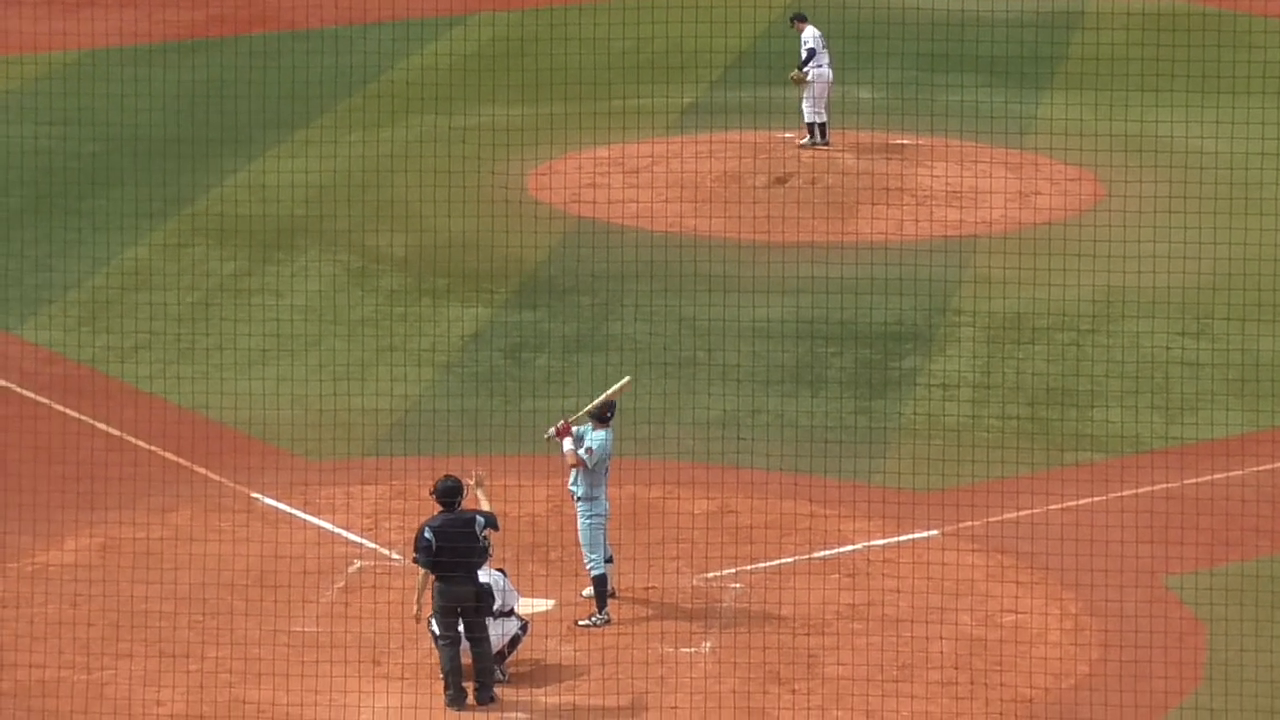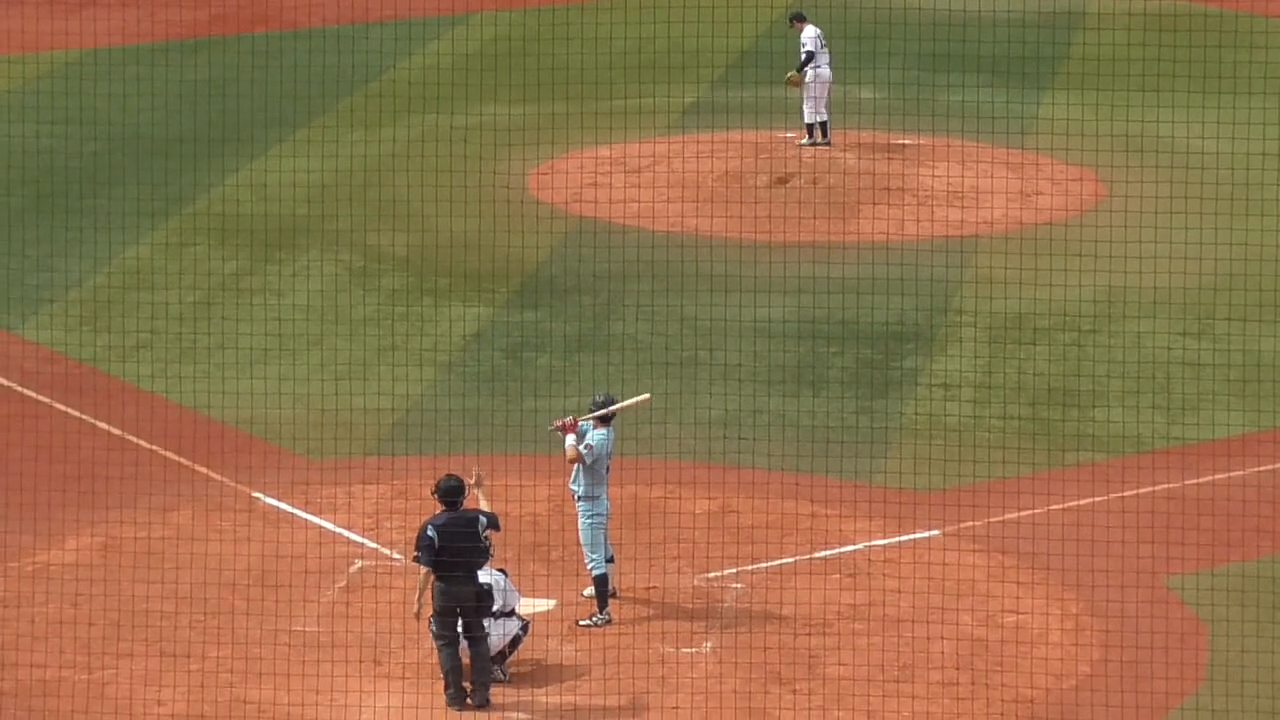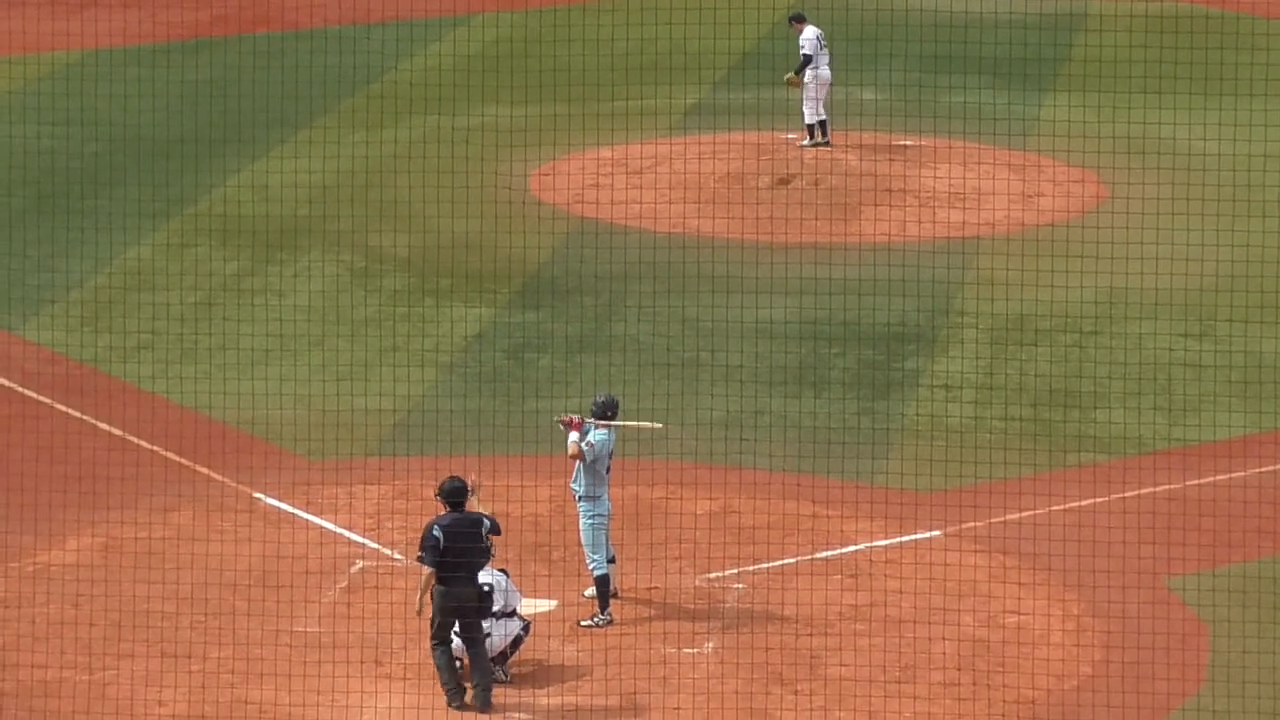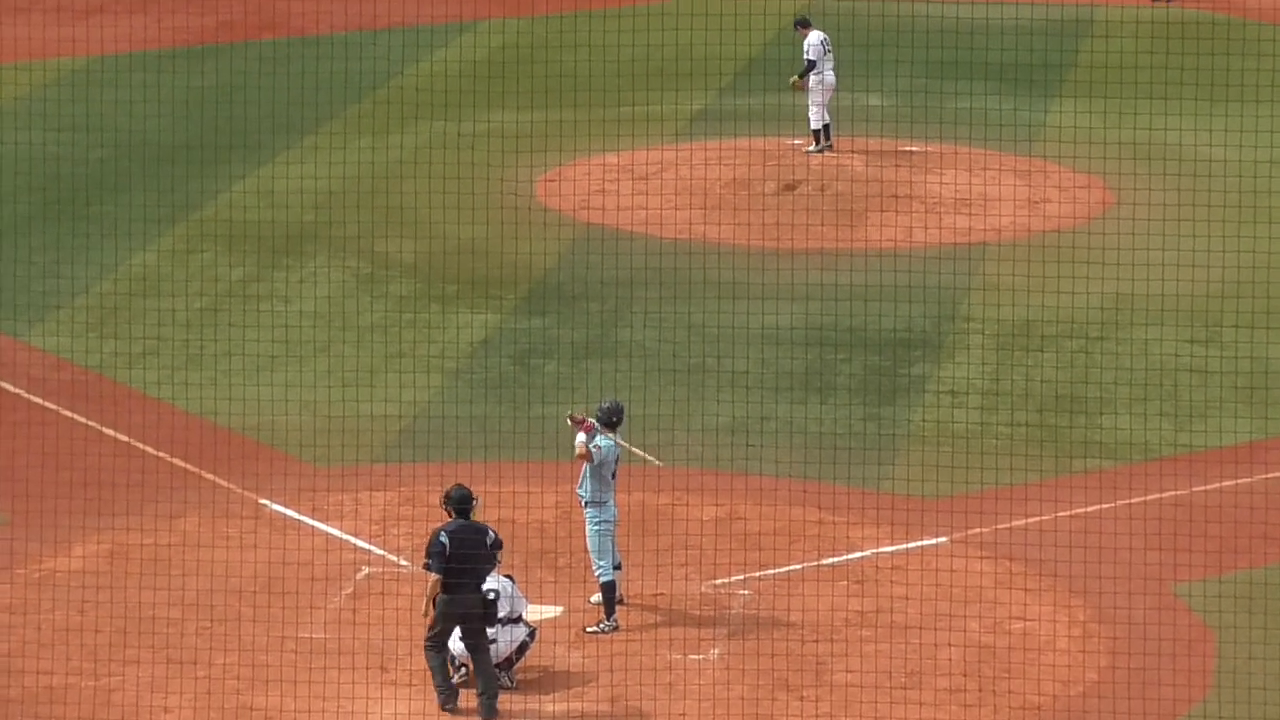
dt=0.1s
person 1, frame 1
left shoulder: (429, 527)
right shoulder: (474, 519)
left elbow: (425, 570)
right elbow: (492, 520)
left wrist: (418, 600)
left hip: (444, 589)
right hip: (471, 587)
left knee: (448, 642)
right knee: (479, 639)
left ankle: (455, 695)
right ankle: (484, 691)
person 1, frame 2
left shoulder: (431, 526)
right shoulder: (476, 519)
left elbow: (426, 568)
right elbow: (494, 521)
left wrist: (419, 598)
left hip: (444, 589)
right hip: (471, 588)
left knee: (447, 642)
right knee: (477, 640)
left ankle: (455, 695)
right ankle: (480, 693)
person 1, frame 3
left shoulder: (436, 527)
right shoulder: (479, 521)
left elbow: (429, 570)
right elbow: (494, 528)
left wrist: (420, 597)
left hip: (445, 591)
right hip: (471, 591)
left knee: (440, 643)
right knee: (475, 643)
left ankle: (455, 694)
right ankle: (483, 696)
person 1, frame 4
left shoulder: (442, 534)
right shoulder: (483, 532)
left elbow: (435, 576)
right elbow: (497, 546)
left wrist: (427, 602)
left hip: (449, 599)
right hip: (475, 599)
left knee: (433, 646)
right knee: (480, 650)
left ankle: (447, 696)
person 2, frame 1
left shoulder: (599, 440)
right shoulder: (590, 430)
left elbow: (573, 462)
right elbow: (570, 432)
left wrist: (566, 438)
right wrist: (561, 431)
left hip: (589, 504)
right hip: (594, 501)
left knee: (593, 558)
right knee: (601, 548)
left ankle: (602, 613)
right ankle: (607, 587)
person 2, frame 2
left shoulder: (599, 438)
right shoulder: (592, 428)
left elbow: (572, 457)
right elbow: (574, 429)
left wrist: (570, 433)
right wrist: (565, 426)
left hip: (590, 503)
right hip: (596, 500)
left knee: (594, 558)
right knee: (603, 548)
left ankle: (603, 613)
right ankle: (608, 587)
person 2, frame 3
left shoulder: (600, 438)
right shoulder: (594, 428)
left elbow: (574, 453)
right elbow: (573, 422)
left wrist: (574, 431)
right wrist: (569, 423)
left hip: (591, 503)
right hip: (598, 500)
left knee: (595, 558)
right knee: (604, 548)
left ankle: (605, 613)
right ankle: (609, 587)
person 2, frame 4
left shoulder: (605, 443)
right shoulder: (601, 433)
left elbow: (581, 453)
right elbow: (579, 423)
left wrist: (582, 432)
right wrist: (579, 422)
left hip: (597, 509)
right hip: (604, 506)
left knee: (602, 564)
right knee: (610, 554)
left ankle: (610, 619)
right ankle: (614, 594)
